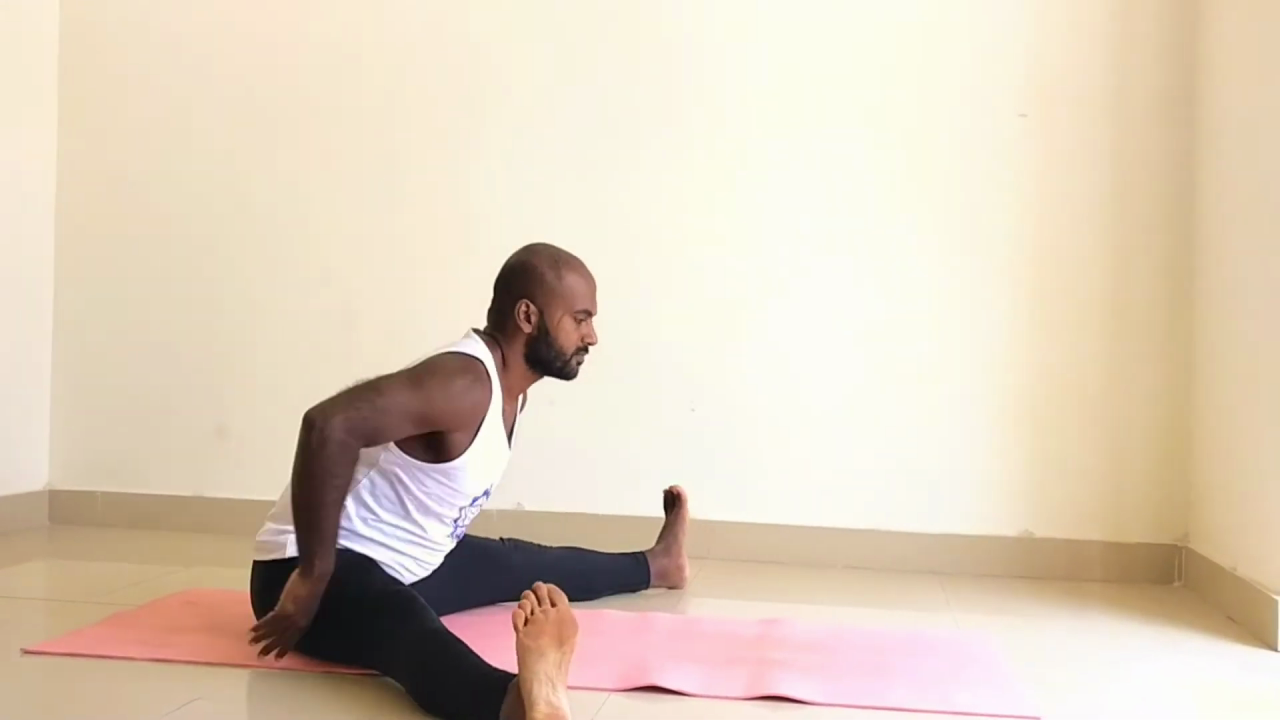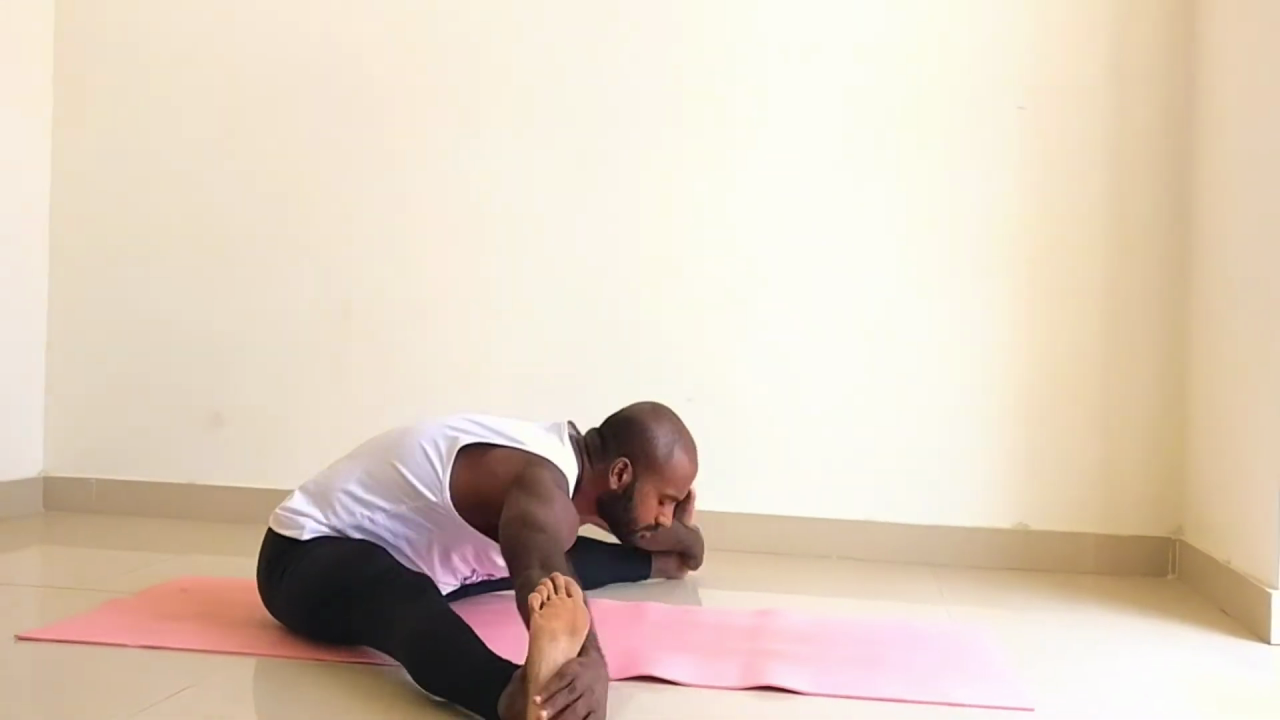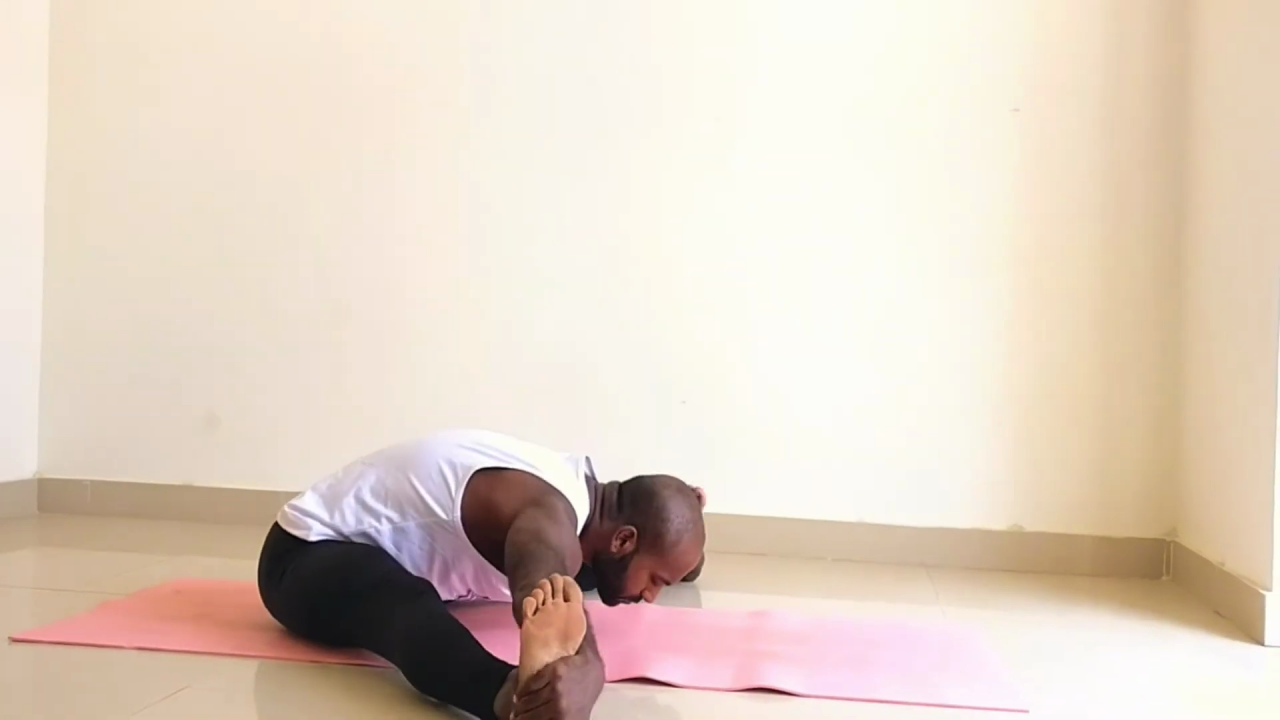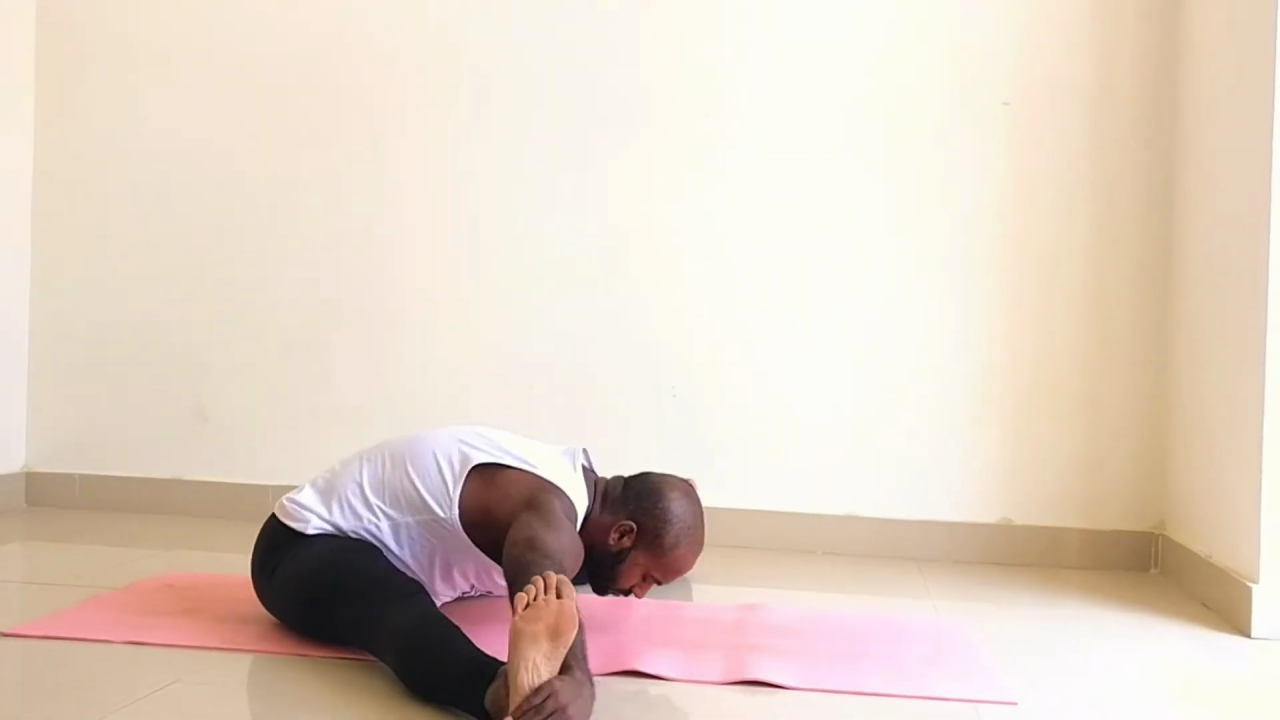
dt=0.3s
person 1, frame 1
left shoulder: (506, 380)
right shoulder: (463, 382)
right elbow: (326, 426)
right wrist: (315, 572)
left hip: (400, 564)
right hip: (312, 568)
left knee: (512, 563)
right knee: (407, 625)
left ankle: (654, 568)
person 1, frame 2
left shoulder: (571, 453)
right shoulder: (542, 484)
right elbow: (544, 581)
right wrist: (587, 663)
left hip: (375, 544)
right hip: (310, 547)
right knee: (413, 604)
left ankle: (645, 565)
person 1, frame 3
left shoulder: (585, 495)
right shoulder: (551, 514)
right elbow: (545, 598)
right wrist: (582, 671)
left hip: (372, 545)
right hip: (310, 552)
right knee: (406, 607)
person 1, frame 4
left shoulder: (581, 486)
right shoulder: (549, 514)
right elbow: (546, 608)
right wrist: (578, 683)
left hip: (375, 539)
right hip: (304, 547)
right knee: (400, 606)
